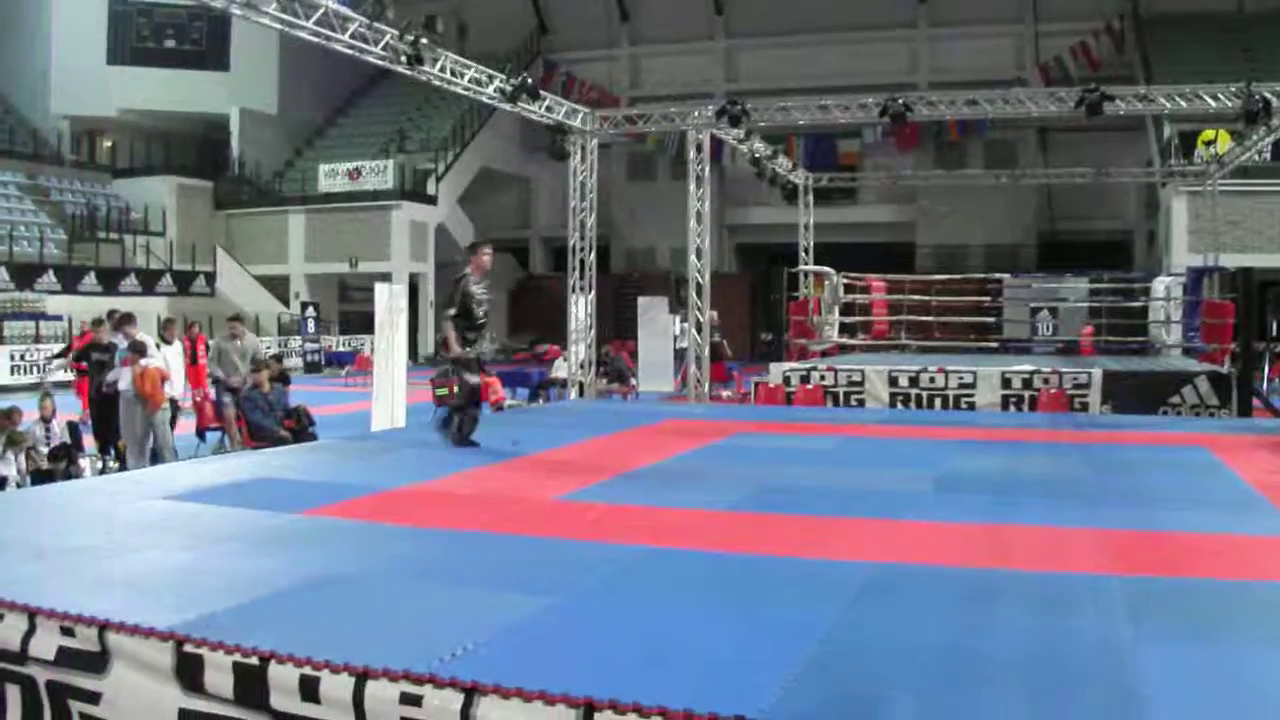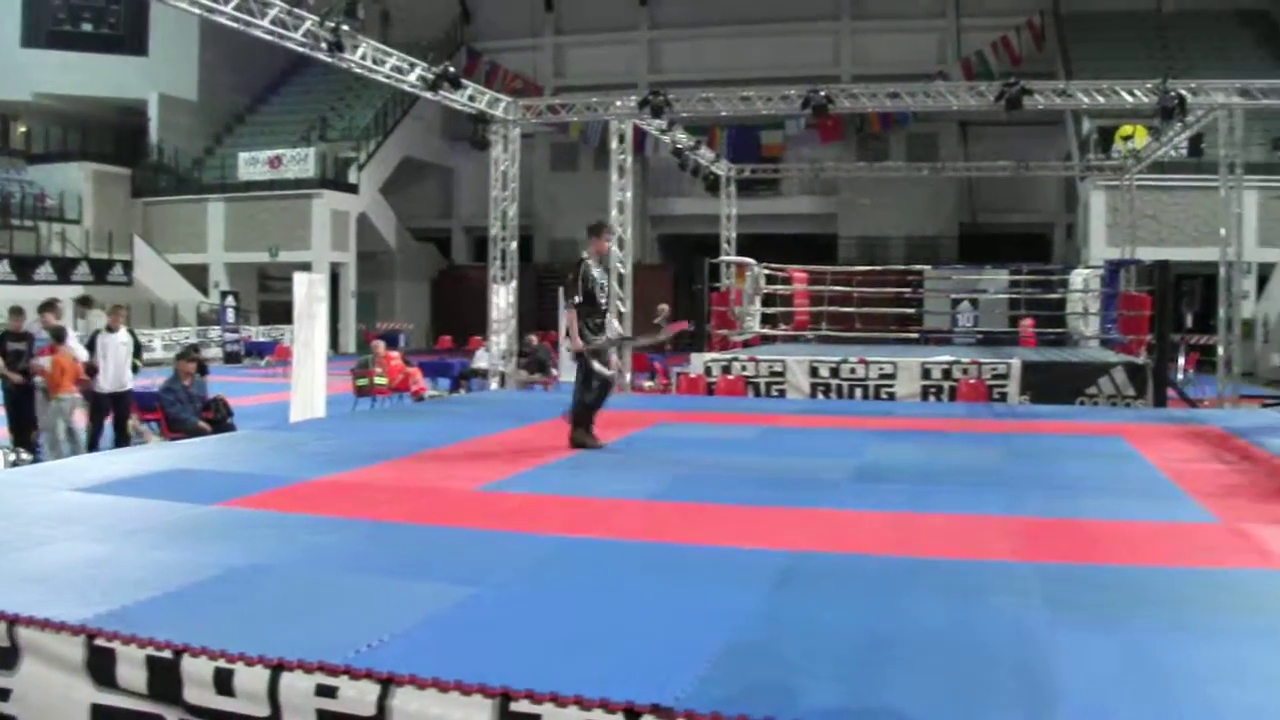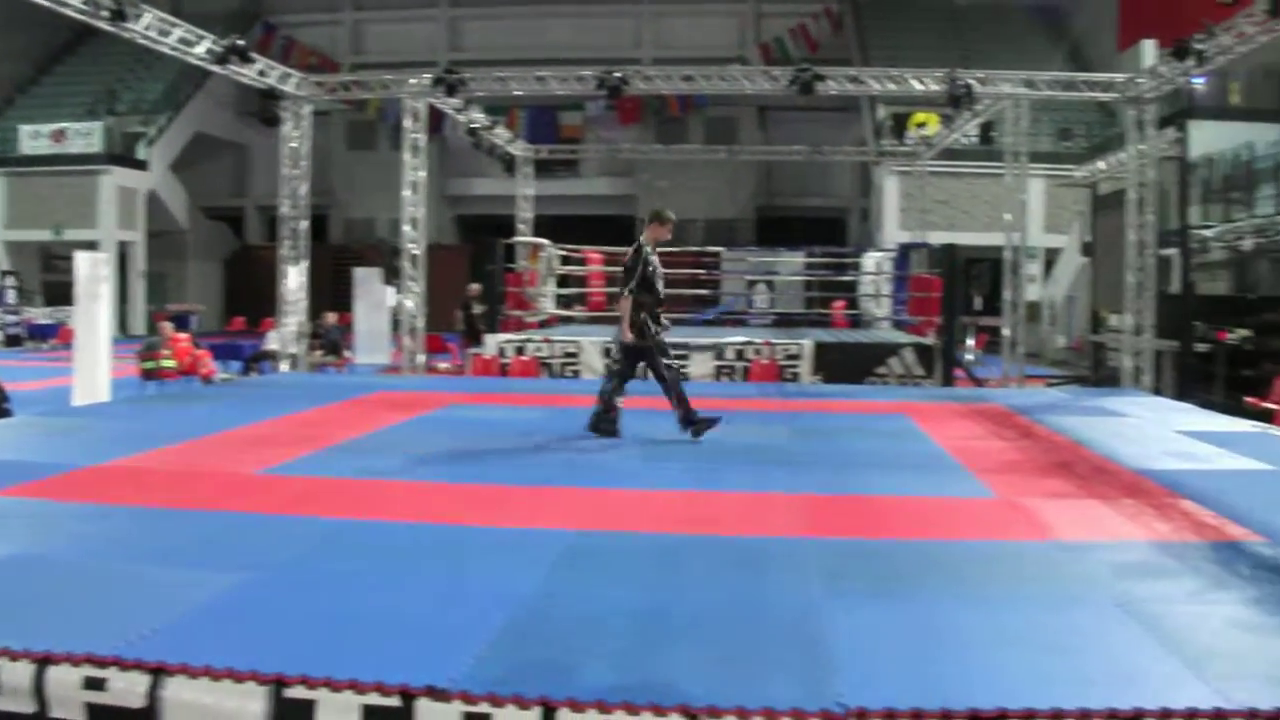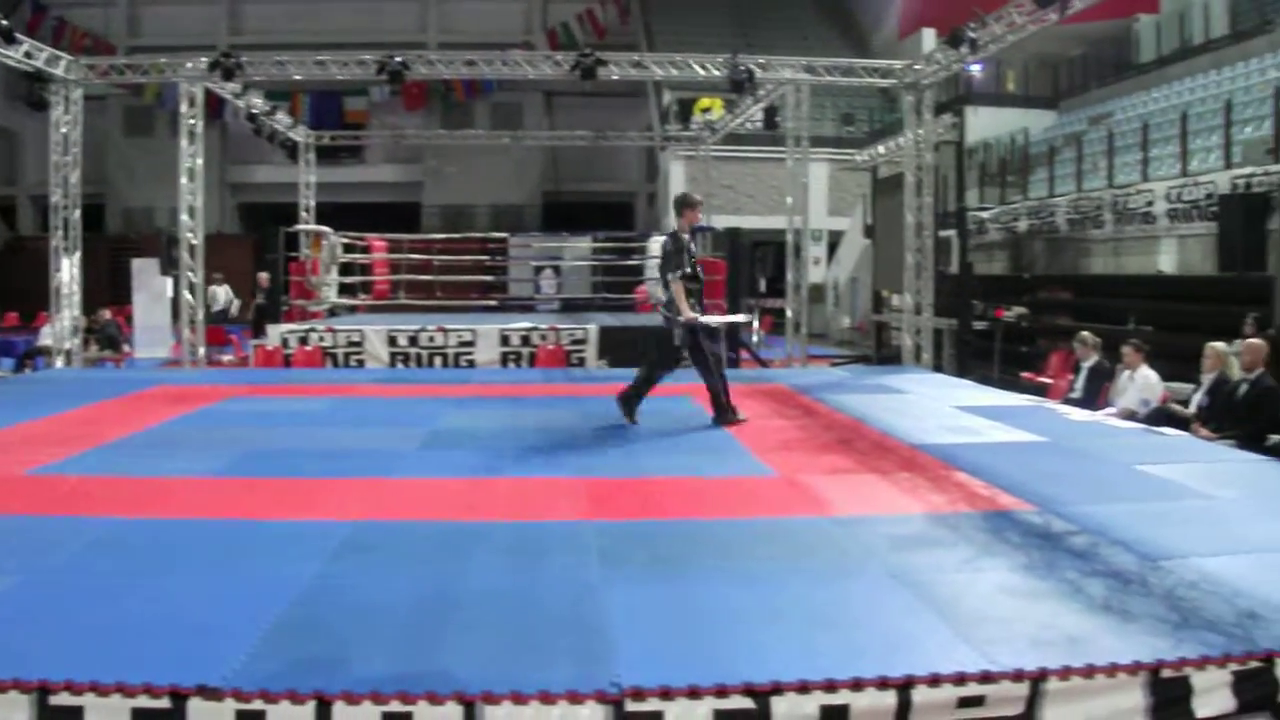
dt=1s
person 1, frame 1
left shoulder: (484, 283)
right shoulder: (462, 283)
right elbow: (448, 317)
left wrist: (481, 340)
right wrist: (453, 345)
left hip: (476, 343)
right hip: (462, 343)
left knee: (474, 391)
right knee: (471, 386)
left ankle: (462, 434)
right ankle: (449, 422)
person 1, frame 2
left shoulder: (598, 267)
right shoulder: (582, 268)
right elbow: (571, 306)
left wrist: (606, 331)
right wrist: (575, 337)
left hip: (596, 335)
right hip: (585, 336)
left knee: (587, 383)
right knee: (602, 381)
left ankle: (581, 433)
right ankle: (581, 430)
person 1, frame 3
left shoulder: (648, 253)
right shoulder: (639, 255)
right elbow: (627, 295)
left wrist: (645, 323)
right wrist: (625, 328)
left hip: (646, 325)
right hip: (641, 325)
left knee: (620, 373)
right knee: (668, 373)
left ankle: (602, 421)
right ankle: (691, 421)
person 1, frame 4
left shoulder: (680, 239)
right shoulder: (679, 241)
right elbow: (674, 279)
right wrist: (685, 310)
left hip: (677, 310)
right hip: (681, 312)
left knee: (665, 359)
right knee: (710, 358)
left ankle: (629, 399)
right ankle: (724, 413)
